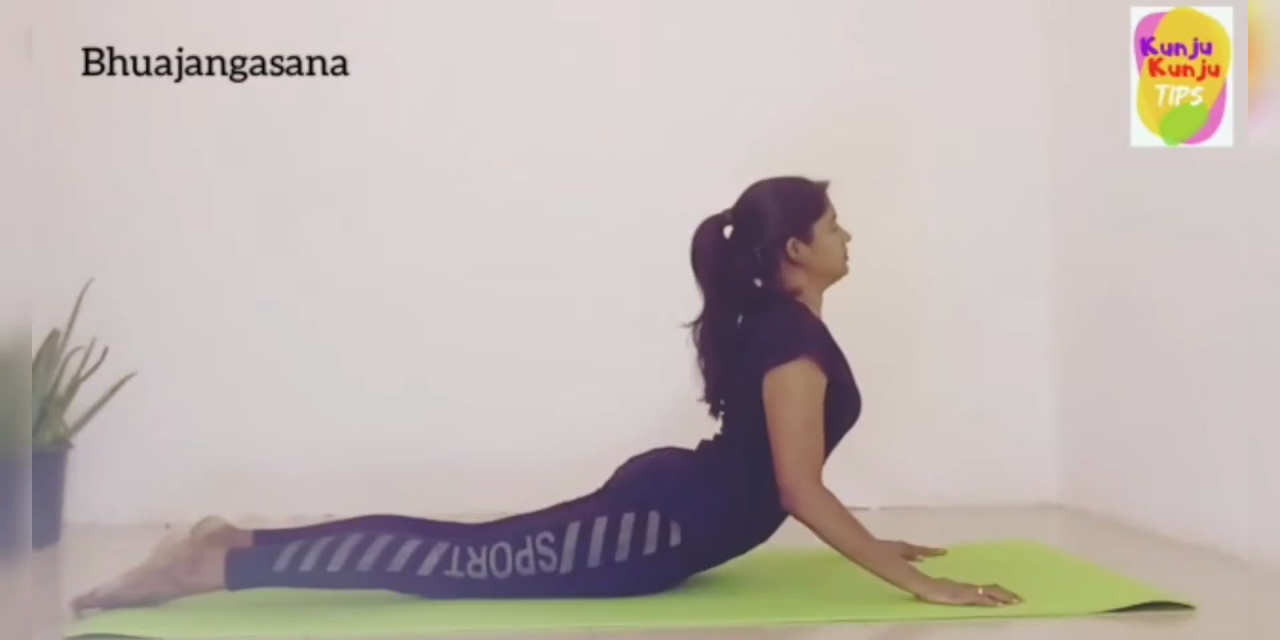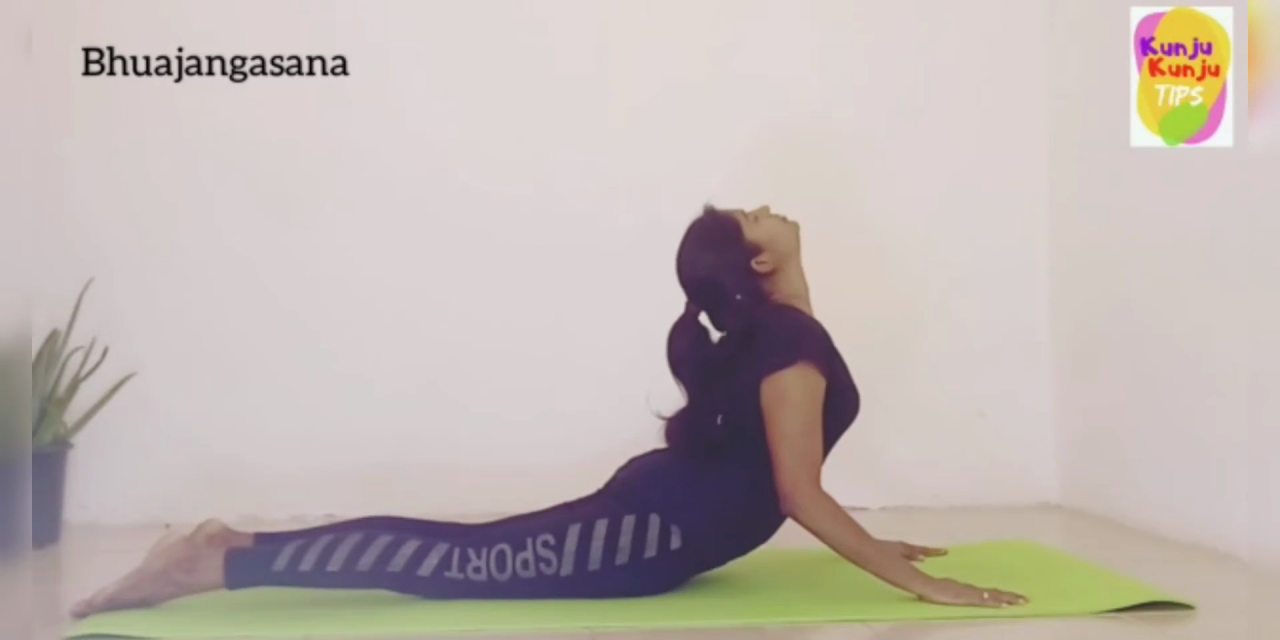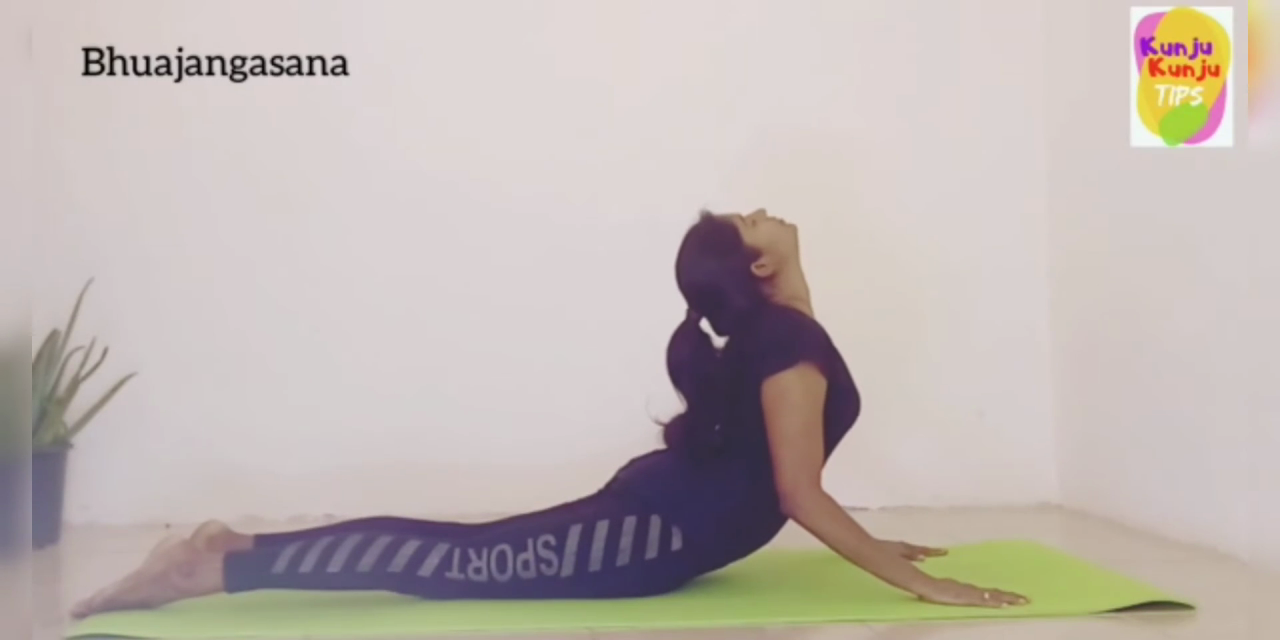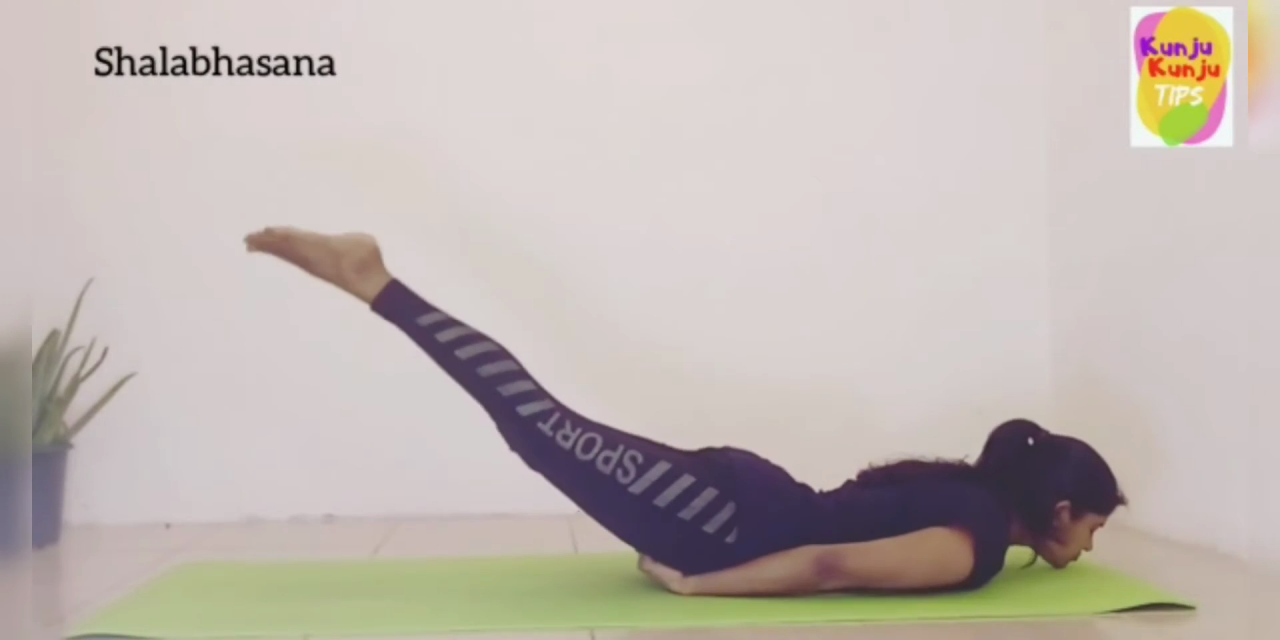
dt=1s
person 1, frame 1
left shoulder: (771, 322)
right shoulder: (794, 337)
left elbow: (783, 473)
right elbow: (801, 492)
left wrist: (864, 544)
right wrist: (913, 582)
left hip: (664, 497)
right hip: (667, 523)
left knee: (465, 544)
right knee: (460, 565)
left ankle: (238, 543)
right ankle: (209, 570)
person 1, frame 2
left shoulder: (769, 332)
right shoulder: (791, 342)
left elbow: (781, 477)
right elbow: (800, 495)
left wrist: (873, 545)
right wrist: (915, 580)
left hip: (657, 506)
right hip: (658, 531)
left knee: (461, 550)
right knee: (455, 566)
left ankle: (232, 546)
right ankle: (212, 565)
person 1, frame 3
left shoulder: (772, 331)
right shoulder: (790, 344)
left elbow: (778, 479)
right elbow: (800, 498)
left wrist: (875, 545)
right wrist: (916, 582)
left hip: (659, 506)
right hip: (658, 536)
left knee: (453, 545)
right knee: (454, 566)
left ankle: (239, 546)
right ankle: (208, 571)
person 1, frame 4
left shoulder: (971, 492)
right shoulder: (975, 546)
right elbow: (831, 565)
right wrist: (695, 586)
left hip: (736, 497)
right hip: (728, 520)
left knee: (548, 430)
right knee: (541, 426)
left ankle: (372, 280)
right ankle: (370, 282)
